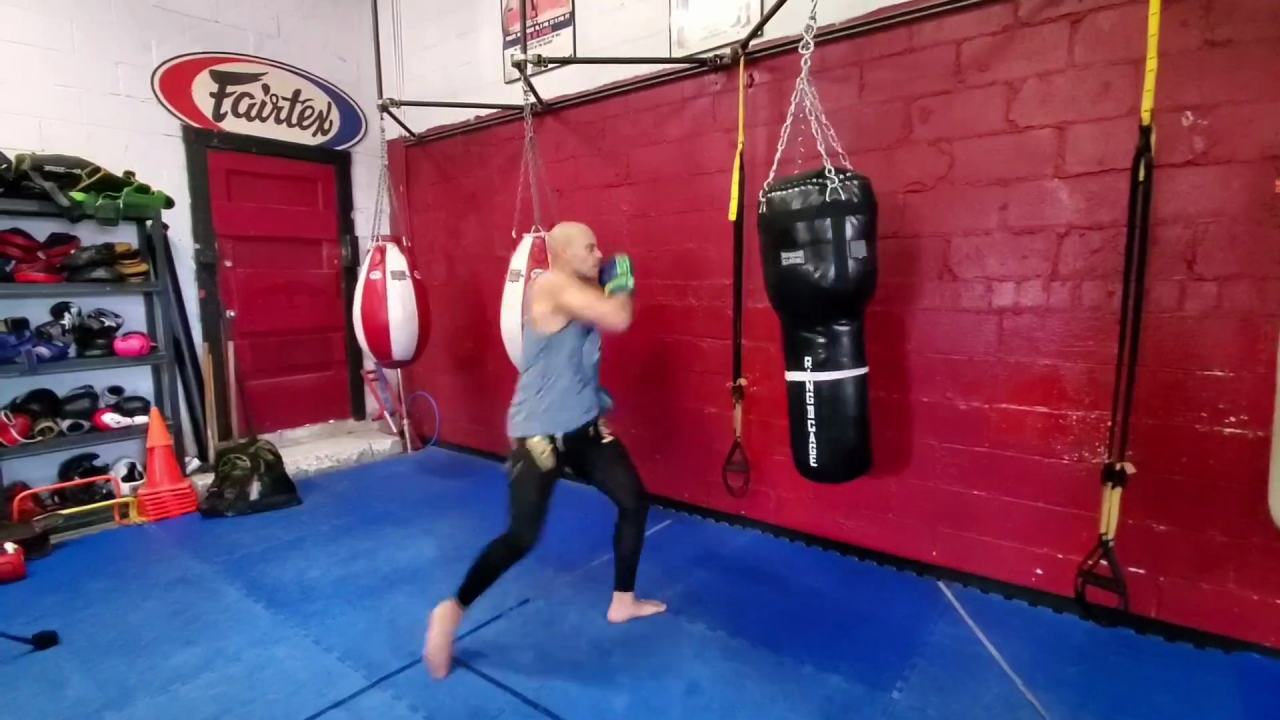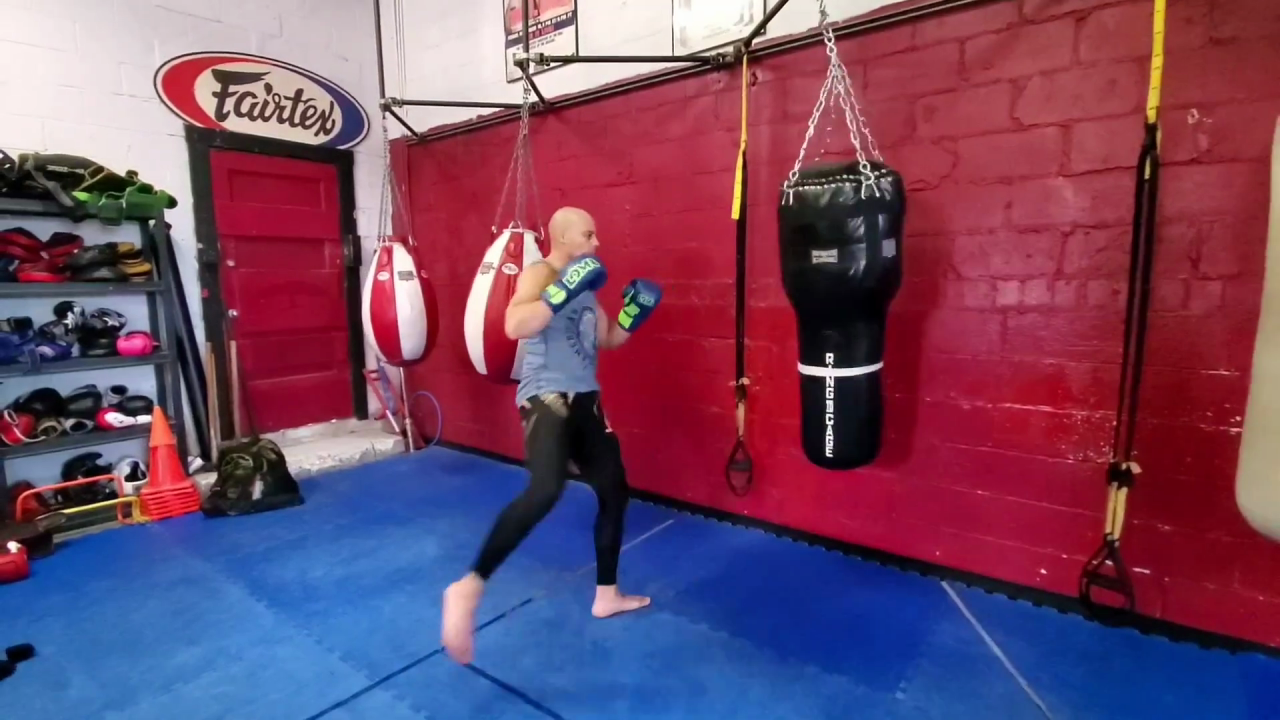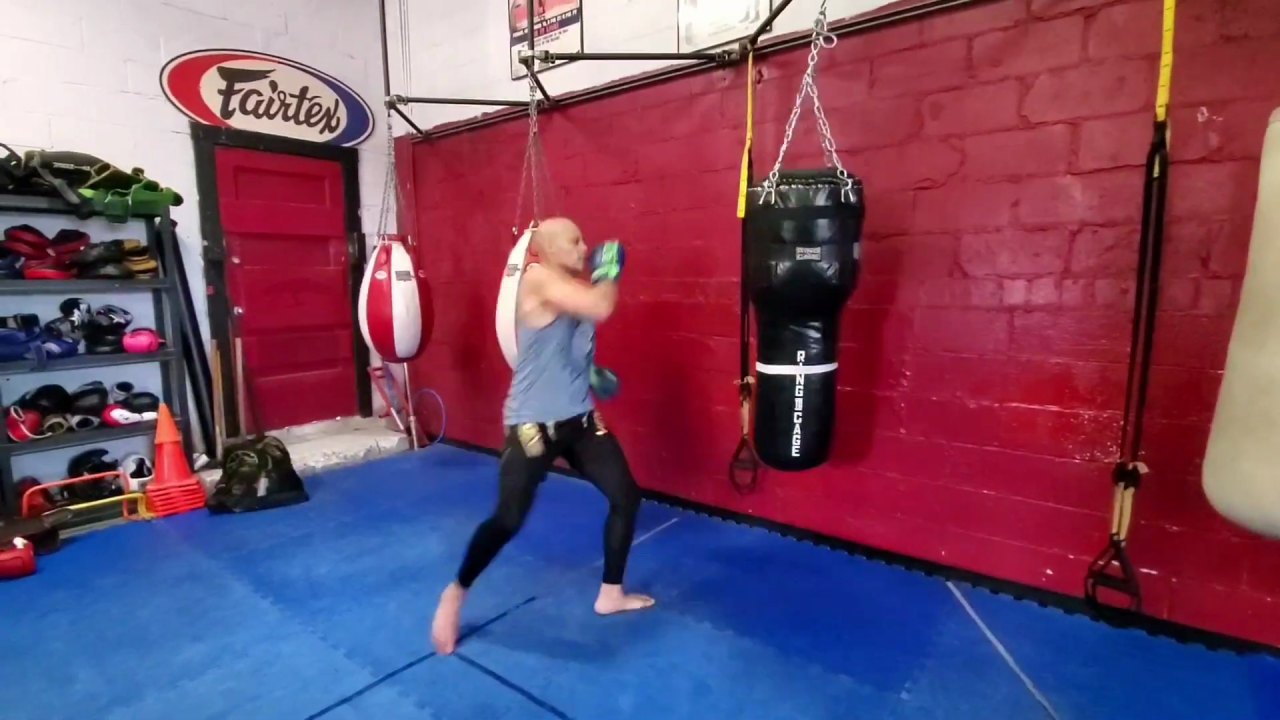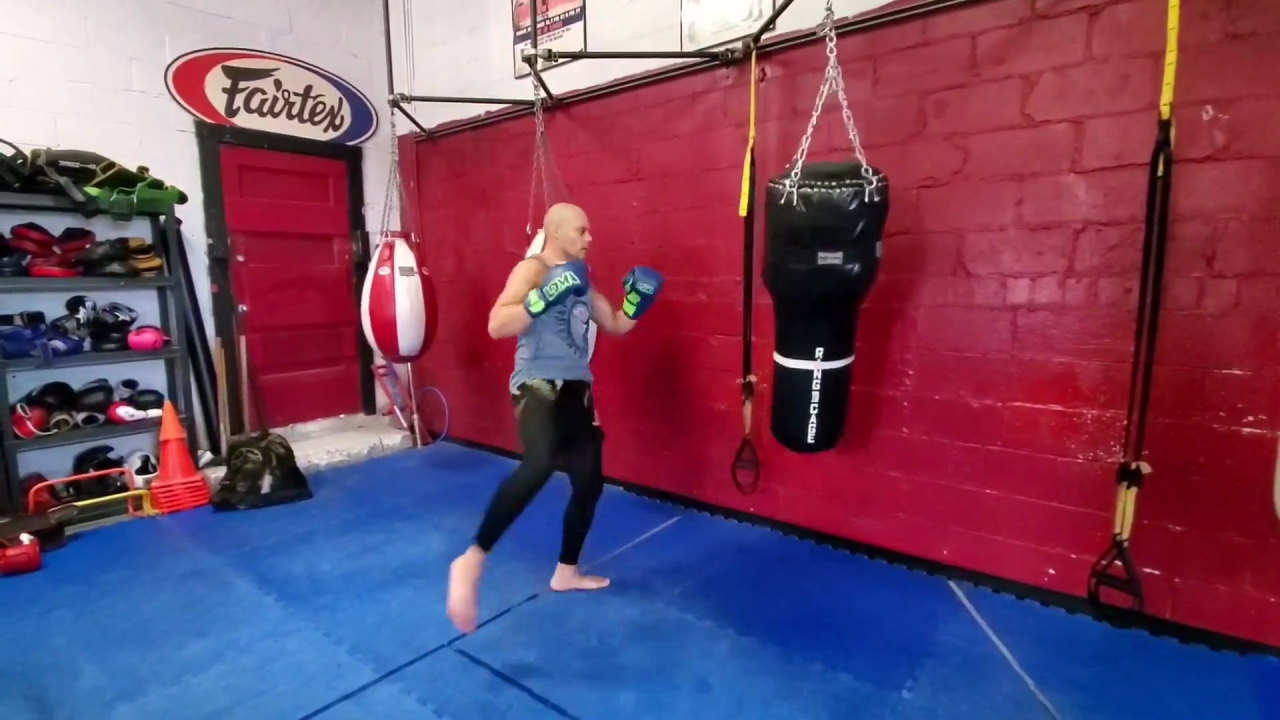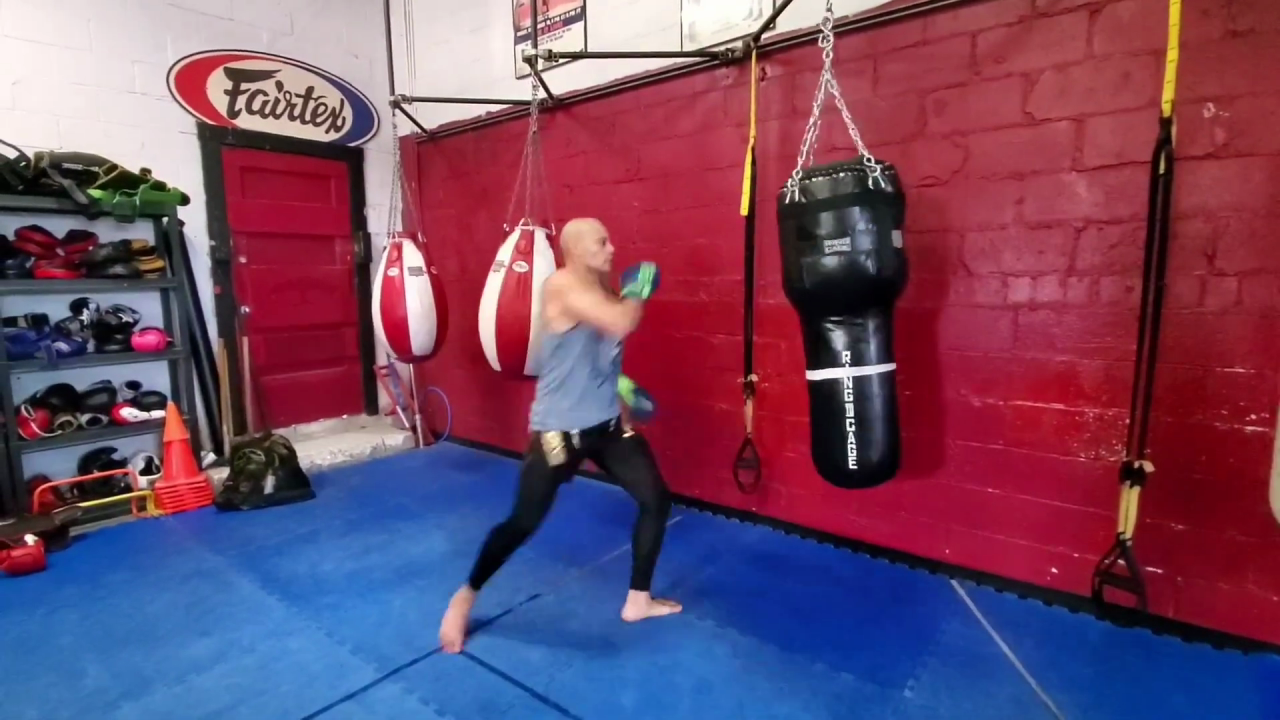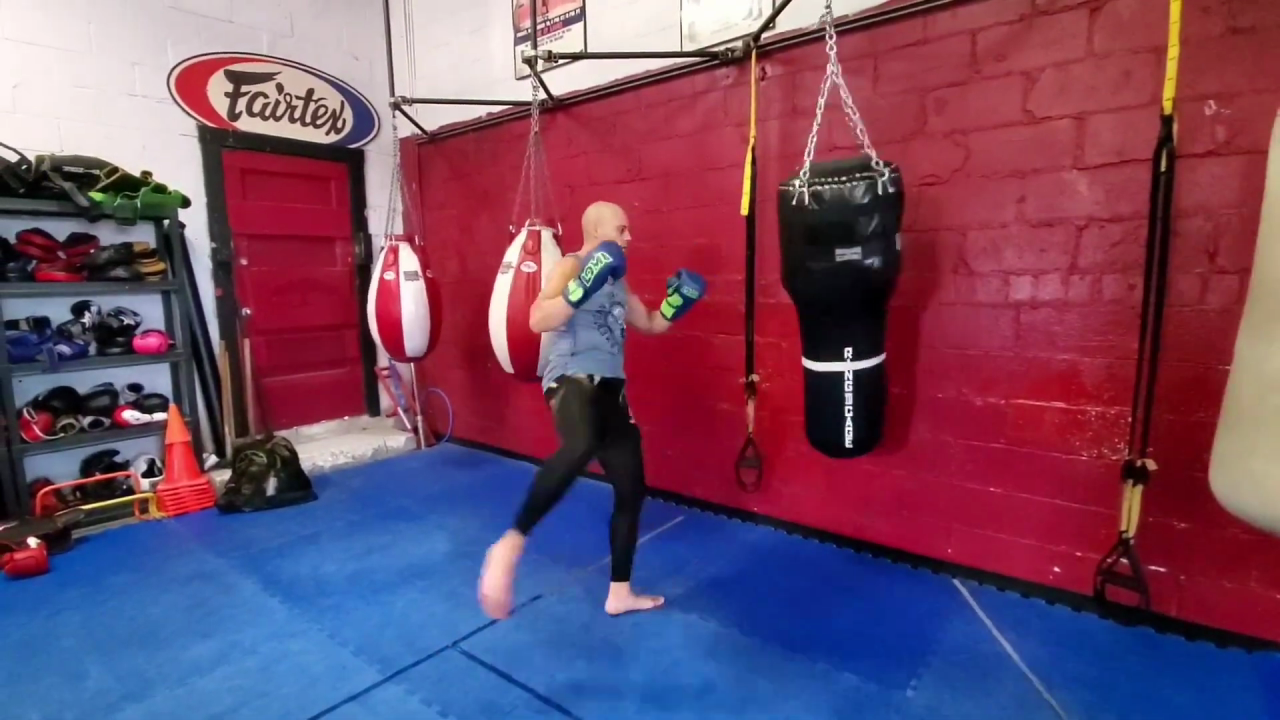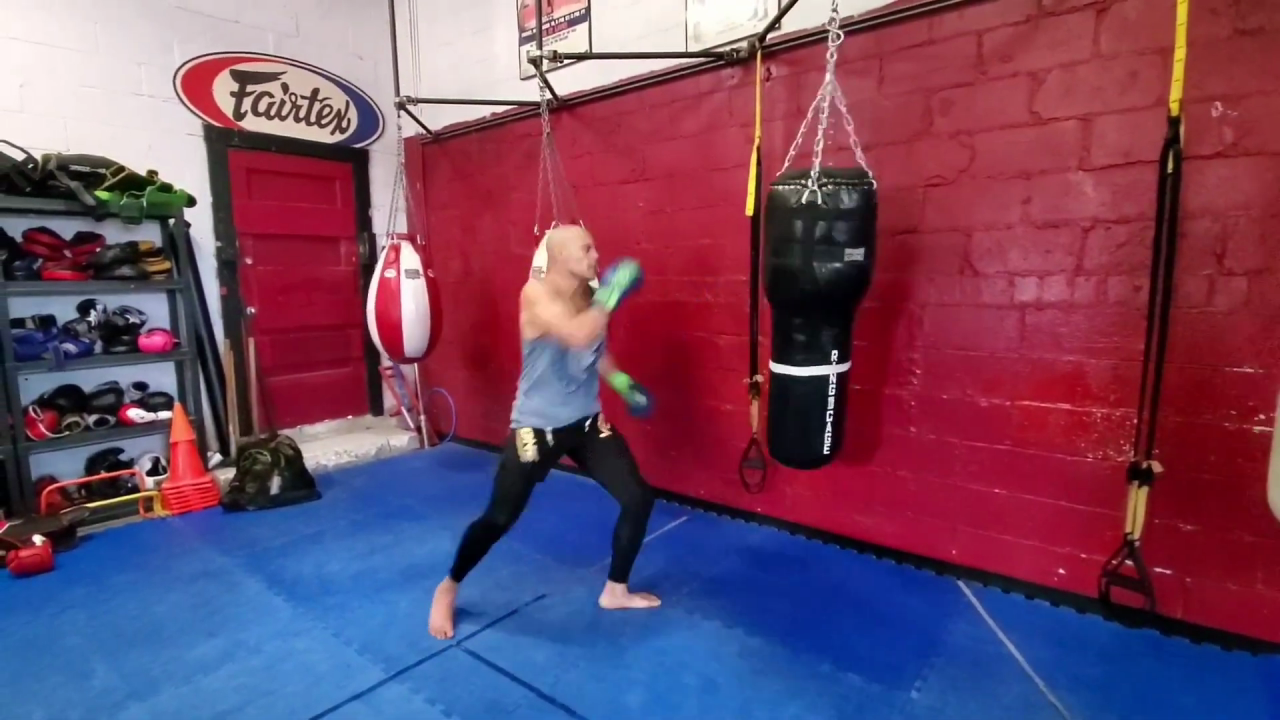
dt=0.7s
person 1, frame 1
left shoulder: (576, 288)
right shoulder: (552, 285)
right elbow: (615, 318)
left wrist: (590, 388)
right wrist: (620, 283)
left hip: (585, 423)
right hip: (540, 432)
left knee: (635, 500)
right knee: (521, 539)
left ankle: (624, 600)
right ankle: (450, 613)
person 1, frame 2
left shoulder: (585, 285)
right shoulder: (541, 273)
left elbow: (606, 341)
right elbow: (516, 327)
left wrist: (633, 311)
right wrist: (563, 290)
left hip: (584, 401)
right hip: (547, 400)
left knee: (615, 491)
right knee: (544, 491)
left ankle: (607, 595)
right ankle: (470, 588)
person 1, frame 3
left shoulder: (569, 284)
right shoulder: (539, 278)
right elbow: (597, 307)
left wrist: (592, 372)
right wrist: (607, 269)
left hip: (580, 416)
right hip: (535, 421)
left knee: (626, 495)
right knee: (508, 522)
left ankle: (612, 593)
right ankle: (454, 597)
person 1, frame 4
left shoulder: (581, 278)
right shoulder: (534, 269)
left elbow: (616, 325)
right elbow: (498, 326)
left wrist: (637, 298)
right wrist: (545, 296)
left hip: (576, 389)
right hip: (539, 386)
left knee: (589, 484)
right knee: (539, 465)
left ankle: (567, 572)
right ankle: (472, 560)
person 1, frame 5
left shoulder: (595, 287)
right shoulder: (564, 285)
right elbow: (618, 322)
left wrist: (621, 386)
right wrist: (640, 289)
left hip: (608, 420)
right hip: (562, 427)
left knee: (656, 500)
right knee: (523, 524)
left ankle: (639, 599)
right ankle: (463, 601)
person 1, frame 6
left shoulder: (613, 279)
right shoulder: (572, 269)
left elbow: (651, 323)
right elbow: (540, 321)
left wrist: (678, 300)
right wrist: (585, 286)
left hip: (610, 390)
right hip: (575, 382)
left knee: (632, 489)
right knee: (577, 451)
left ankle: (620, 592)
right ankle: (510, 545)
person 1, frame 7
left shoulder: (585, 292)
right shoulder: (537, 293)
right elbow: (579, 335)
left wrist: (624, 383)
right wrist: (611, 295)
left hip: (586, 422)
right hip: (539, 426)
left knee: (639, 498)
right knee: (499, 519)
left ankle: (616, 589)
right ankle: (448, 589)
